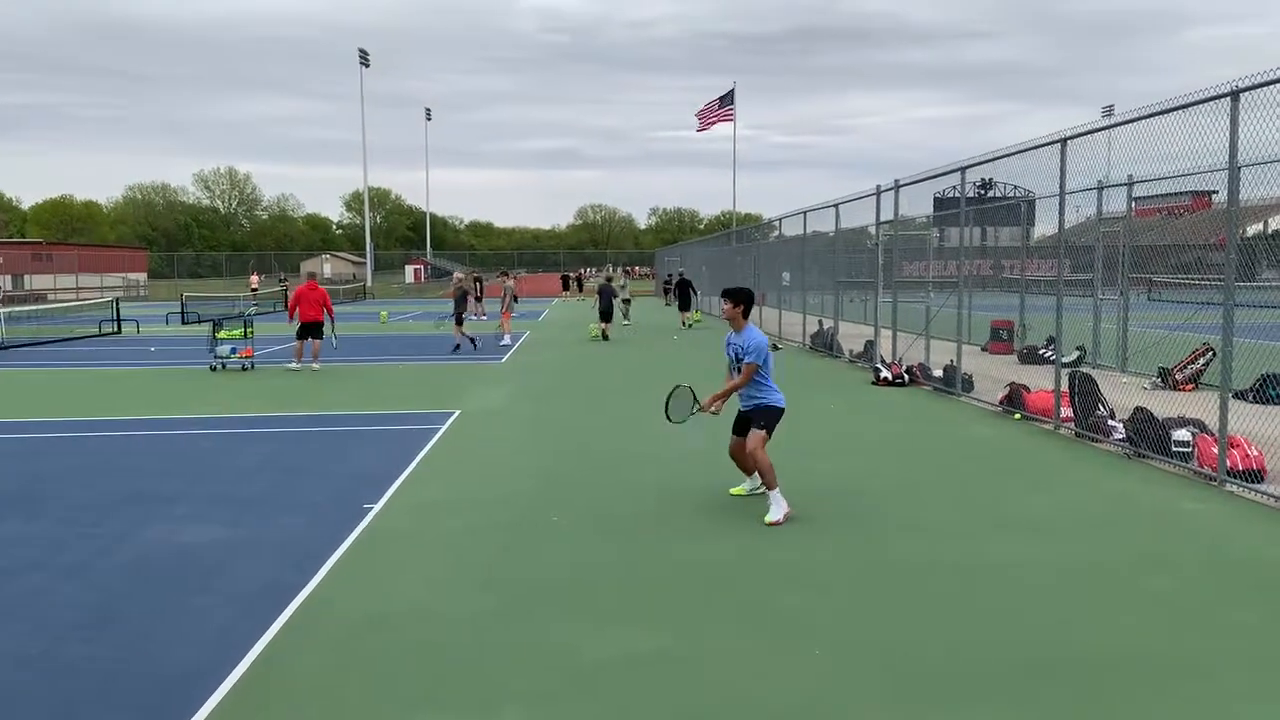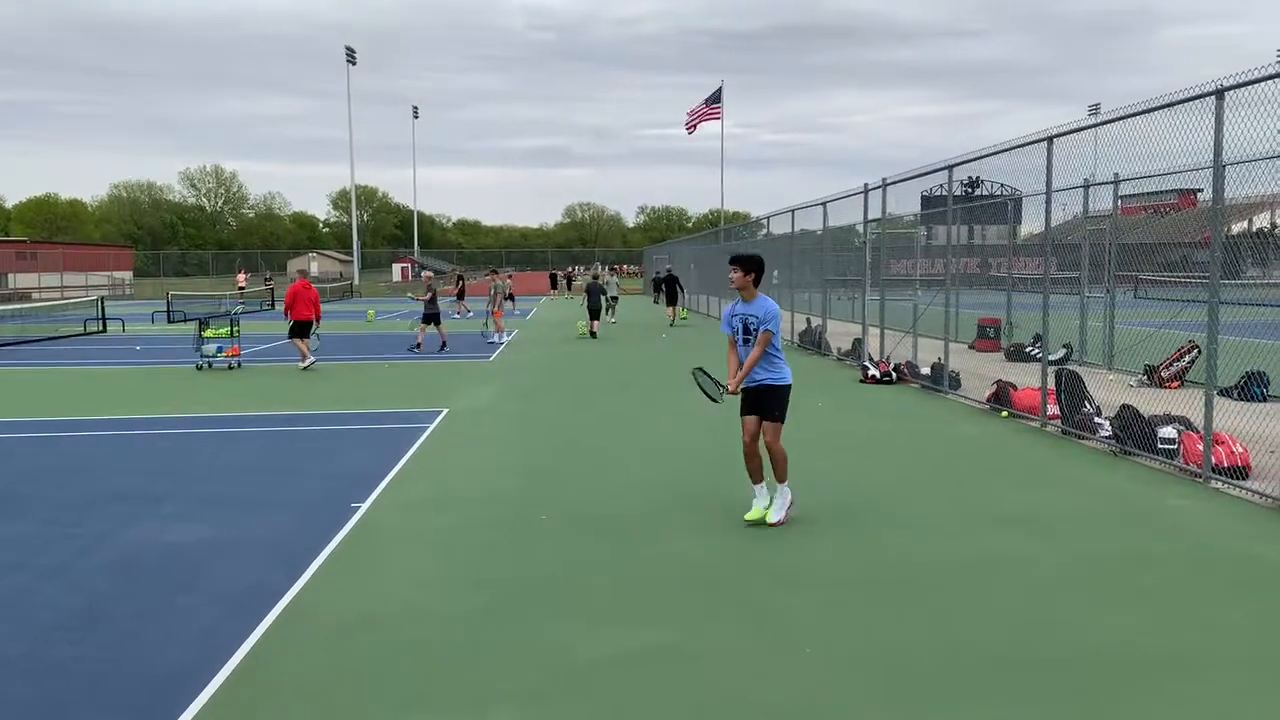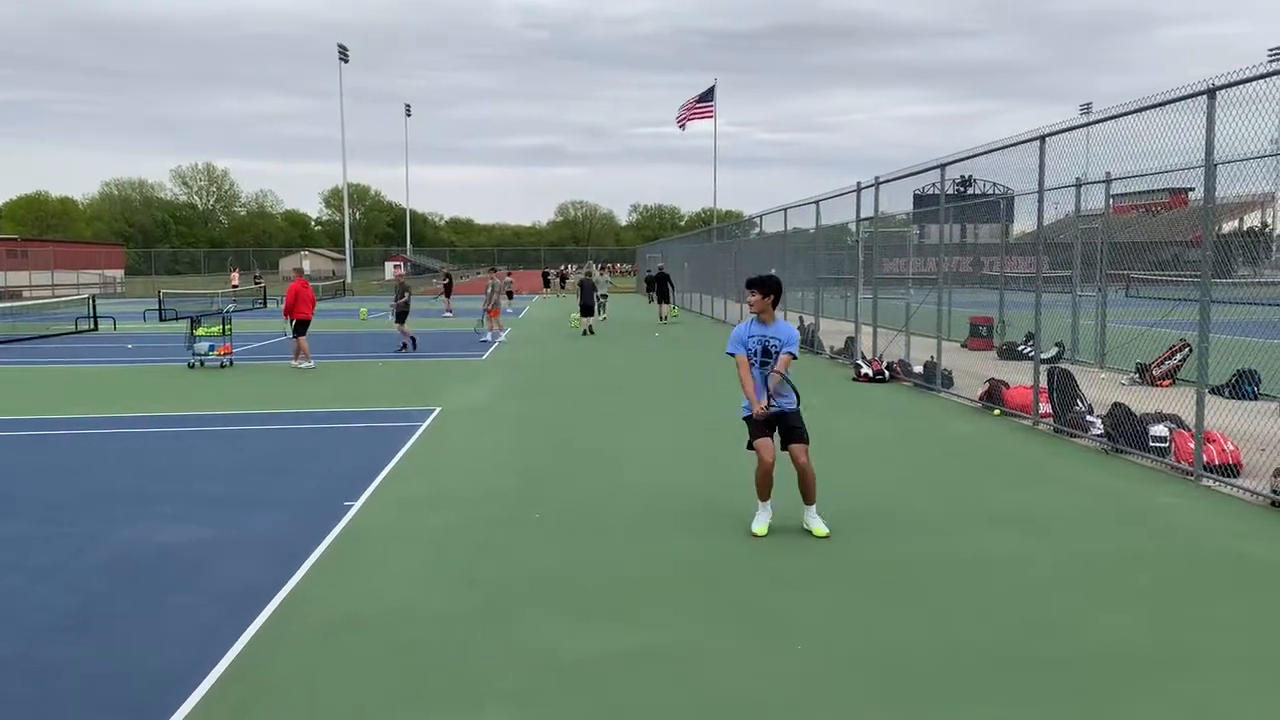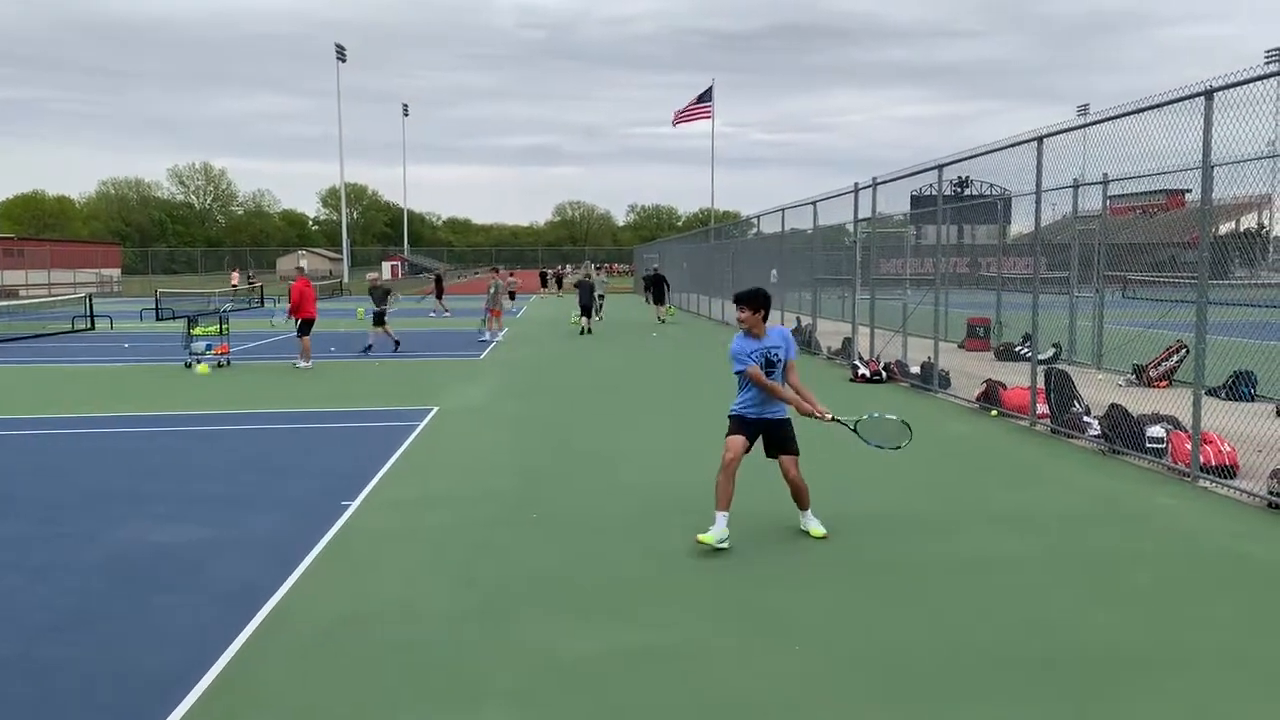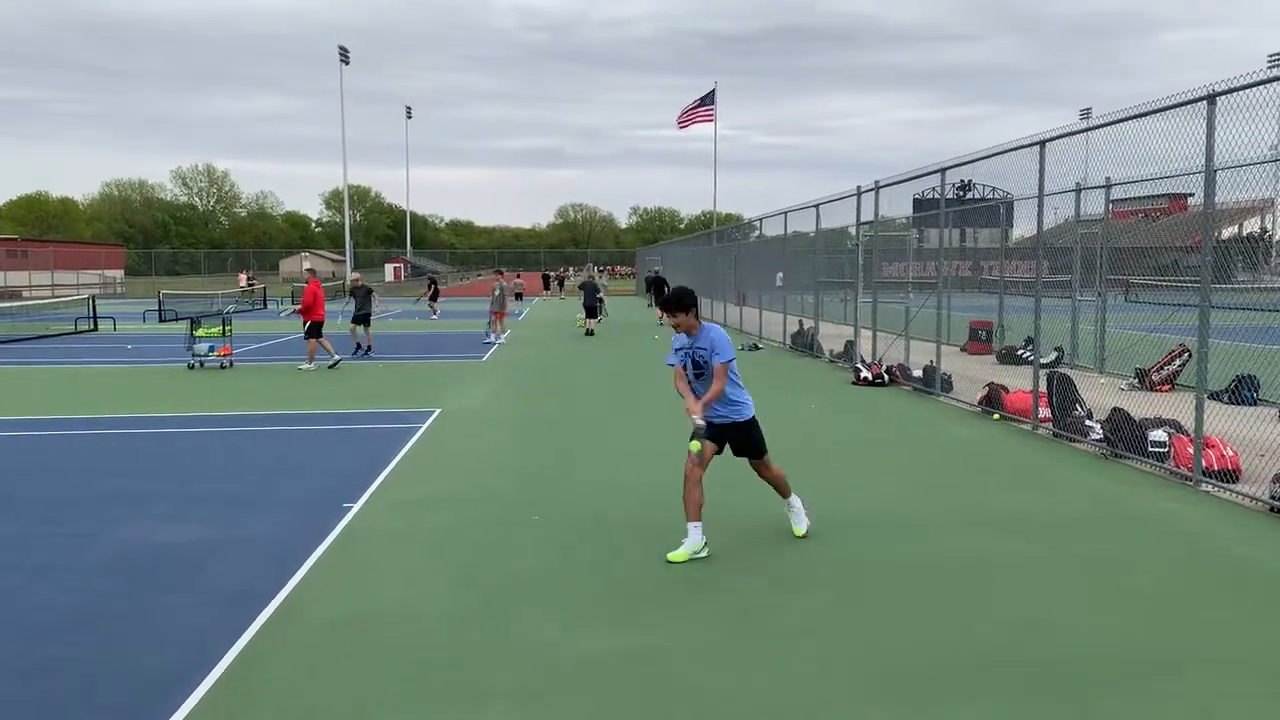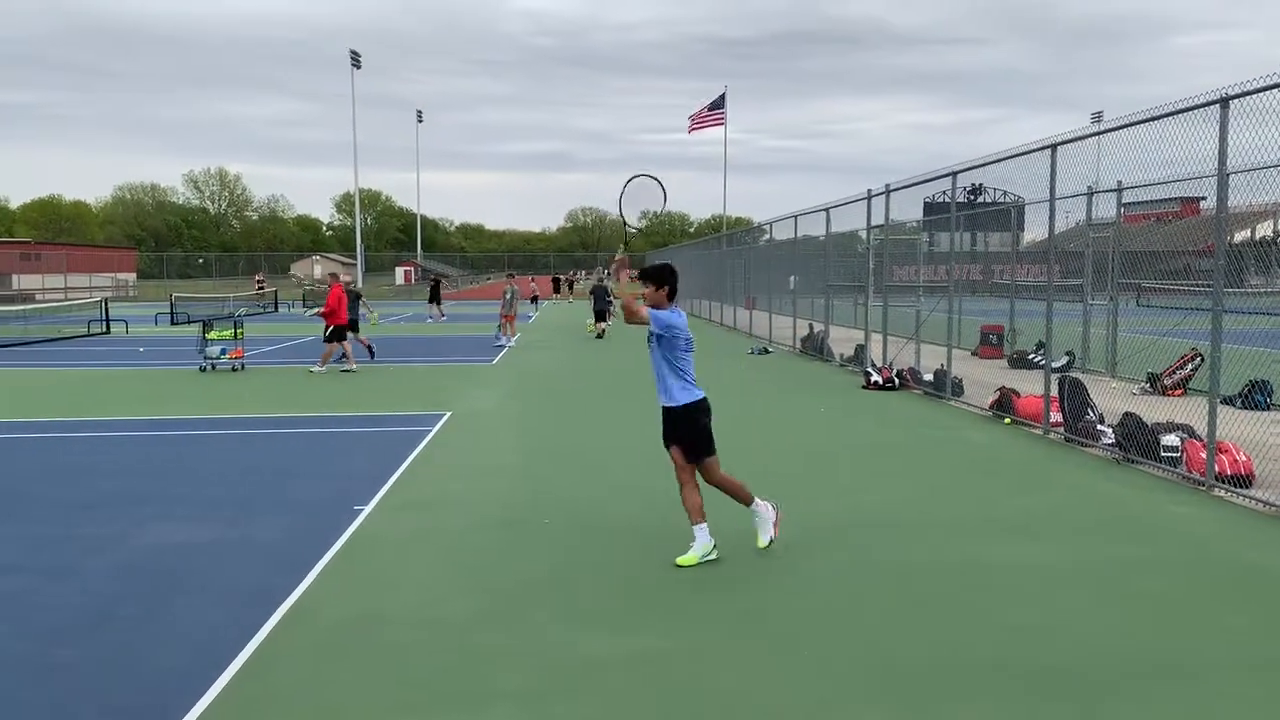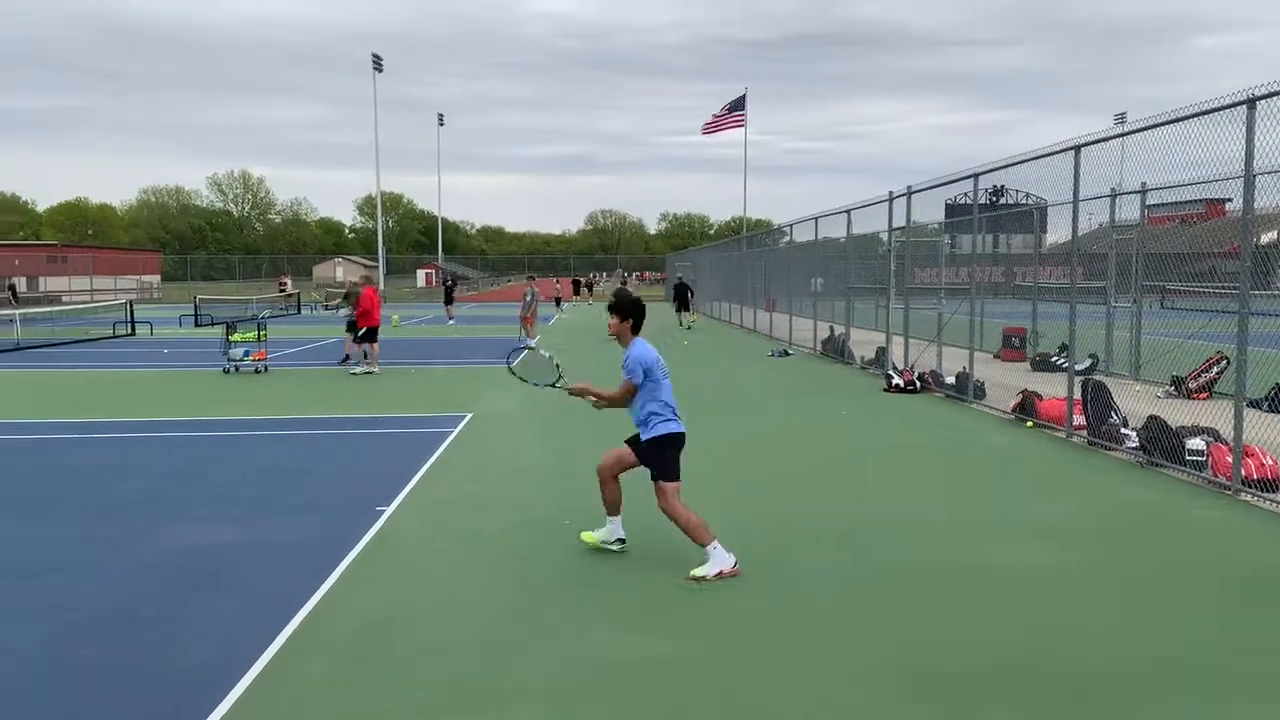
dt=0.3s
person 1, frame 1
left shoulder: (756, 340)
right shoulder: (730, 338)
left elbow: (744, 378)
right elbow: (732, 373)
left wrist: (714, 397)
right wrist: (719, 401)
left hip: (768, 403)
right hip: (747, 405)
left knee: (754, 448)
right knee: (736, 451)
left ankle: (778, 502)
right ankle: (755, 480)
person 1, frame 2
left shoulder: (769, 308)
right shoulder: (731, 311)
left elbow: (759, 349)
right elbow: (733, 348)
left wrist: (738, 379)
right wrist: (732, 379)
left hip: (775, 381)
right hip: (750, 384)
left knee: (771, 440)
right knee: (748, 441)
left ankle: (783, 494)
right ankle: (761, 497)
person 1, frame 3
left shoulder: (789, 332)
right shoulder: (740, 332)
left elbow: (780, 370)
right elbow: (743, 372)
left wrist: (770, 398)
right wrist: (755, 402)
left hip: (784, 407)
right hip: (756, 408)
left knee: (803, 462)
right knee: (766, 460)
left ankle: (810, 515)
right ankle: (764, 510)
person 1, frame 4
left shoulder: (783, 335)
right shoulder: (738, 347)
left elbow: (791, 376)
right elbow: (765, 384)
left wrist: (815, 404)
right wrist: (800, 405)
left hip: (777, 416)
right hip: (744, 414)
left knee: (792, 475)
right knee: (729, 459)
left ankle: (807, 517)
right ankle: (720, 528)
person 1, frame 5
left shoulder: (717, 336)
right shoulder: (678, 342)
left elbow: (721, 382)
right elbow: (680, 380)
left wrist: (701, 404)
right wrist: (690, 402)
left hip: (738, 416)
right hip: (708, 419)
left knee: (765, 469)
right knee: (692, 471)
left ankle: (792, 504)
right ankle: (695, 540)
person 1, frame 6
left shoulder: (669, 319)
right shoulder: (663, 316)
left elbow: (631, 310)
right elbow: (630, 316)
left hip: (690, 406)
right hip: (672, 407)
left knee: (710, 473)
right knee: (684, 475)
left ankle: (762, 510)
right ankle: (704, 542)
person 1, frame 7
left shoulder: (637, 356)
right shoulder: (638, 351)
left elbow: (621, 398)
left wrist: (587, 391)
right wrist: (602, 398)
left hip: (663, 434)
right hip: (651, 433)
left knee: (670, 504)
right knee: (606, 467)
left ankle: (721, 558)
right ankle: (613, 531)
